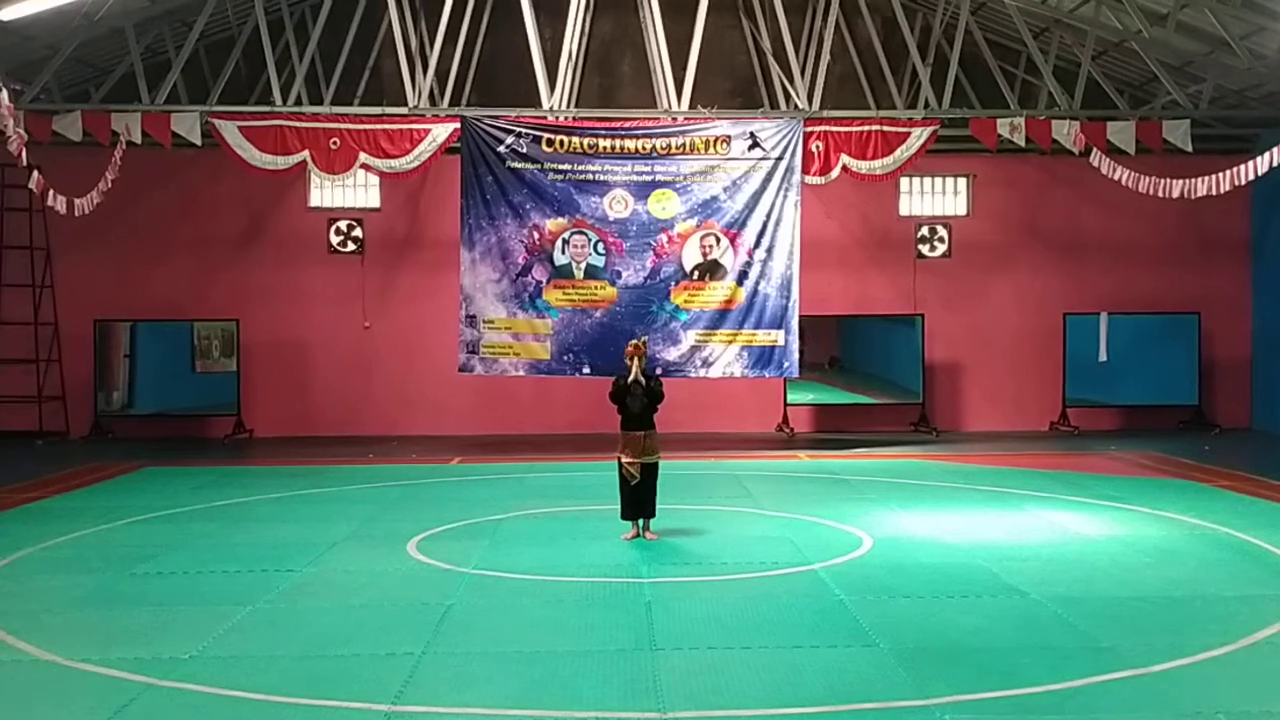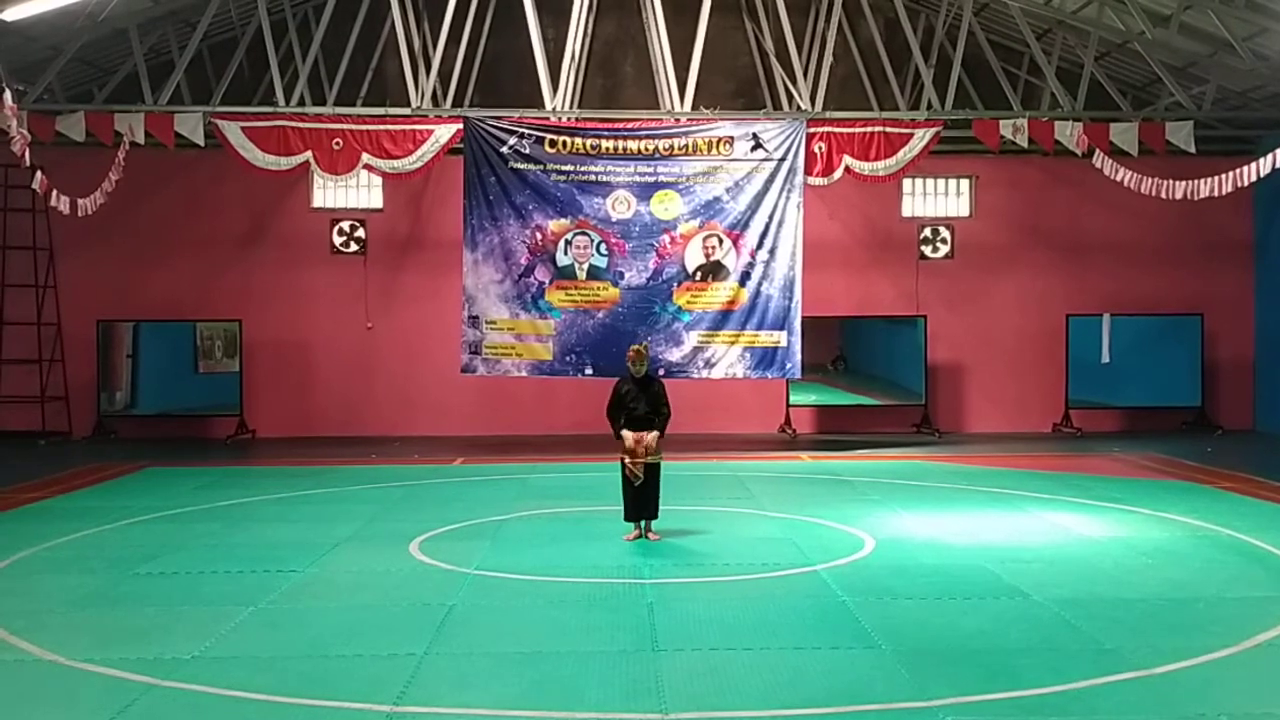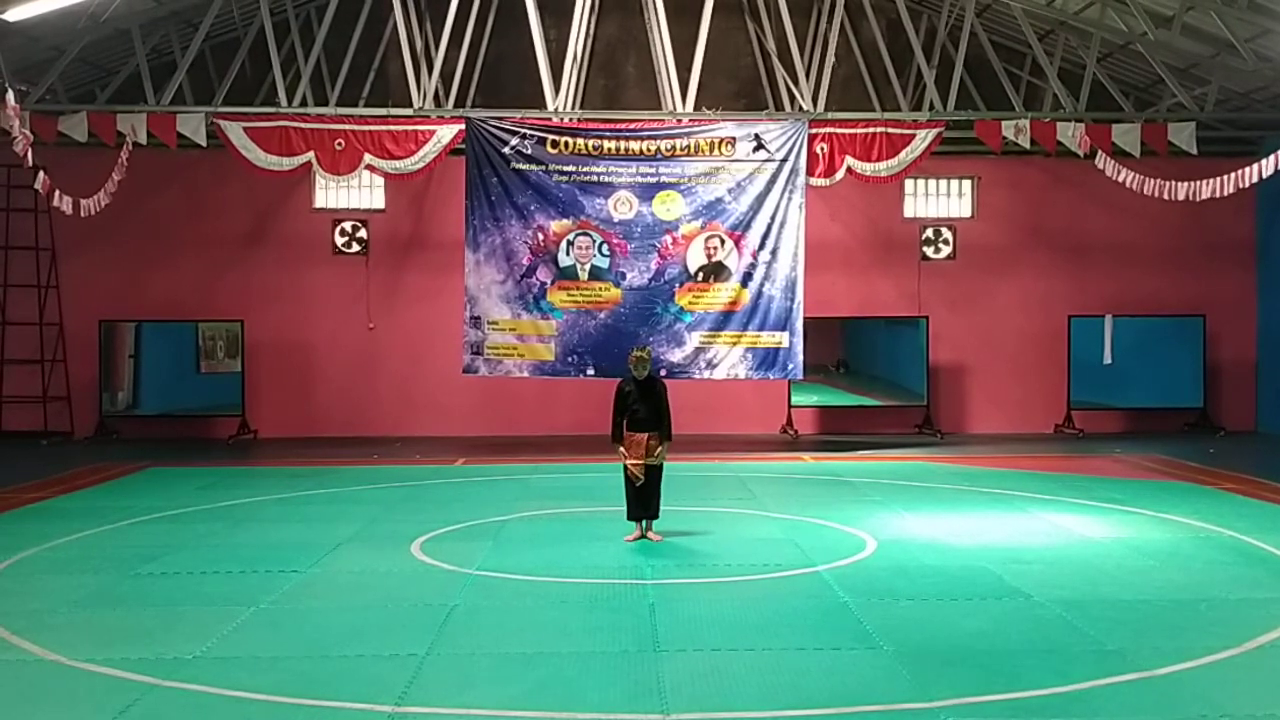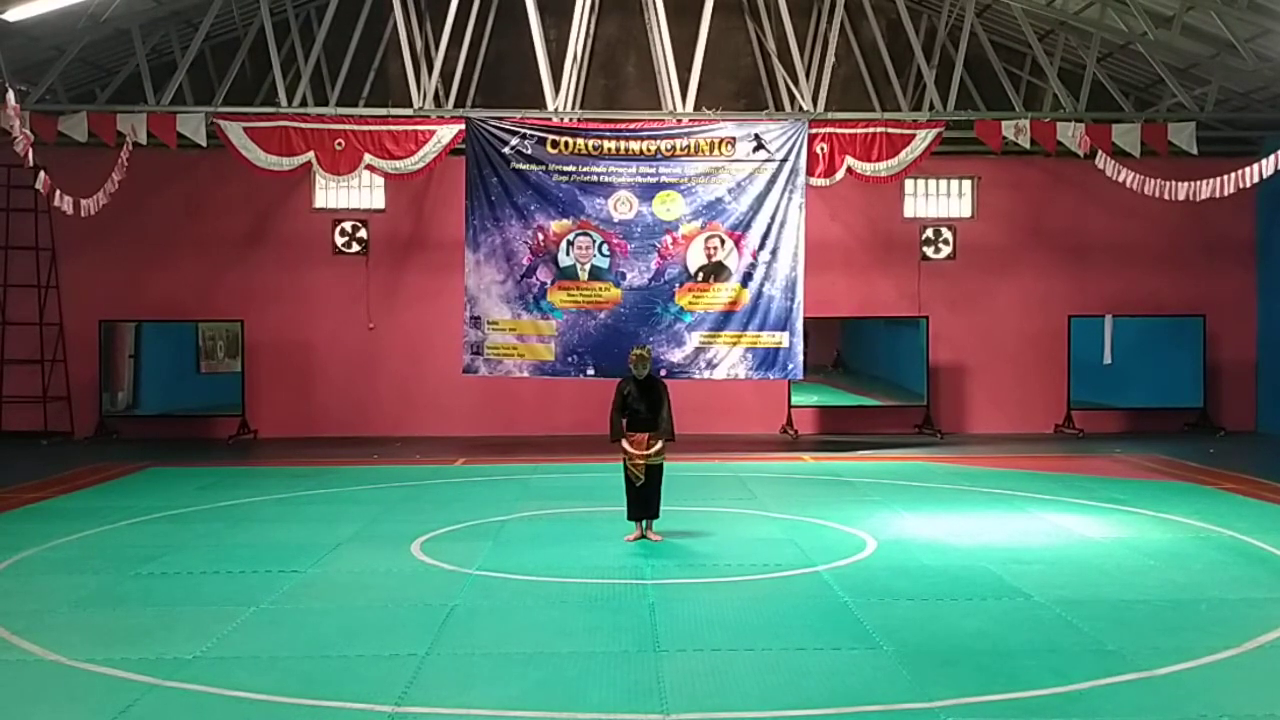
dt=1s
person 1, frame 1
left shoulder: (653, 380)
right shoulder: (620, 380)
left elbow: (658, 398)
right elbow: (614, 398)
left wrist: (642, 380)
right wrist: (630, 379)
left hip: (648, 436)
right hip: (628, 437)
left knee: (648, 482)
right knee: (628, 482)
left ankle: (646, 526)
right ankle: (634, 526)
person 1, frame 2
left shoulder: (656, 383)
right shoulder: (622, 384)
left elbow: (665, 412)
right elbow: (611, 412)
left wrist: (657, 432)
right wrist: (622, 431)
left hip: (650, 438)
right hip: (630, 439)
left knee: (651, 483)
right knee: (631, 484)
left ankle: (649, 527)
right ankle: (636, 527)
person 1, frame 3
left shoulder: (658, 385)
right shoulder: (623, 386)
left elbow: (665, 416)
right elbow: (618, 417)
left wrist: (664, 443)
right wrist: (618, 443)
left hip: (653, 440)
right hip: (632, 440)
left knee: (652, 485)
right knee: (633, 484)
left ankle: (649, 527)
right ankle: (638, 528)
person 1, frame 4
left shoulder: (658, 385)
right shoulder: (624, 385)
left elbow: (665, 413)
right elbow: (616, 413)
left wrist: (662, 439)
right wrist: (621, 439)
left hip: (653, 439)
right hip: (632, 440)
left knee: (653, 485)
right knee: (633, 484)
left ankle: (649, 528)
right ankle: (638, 528)
